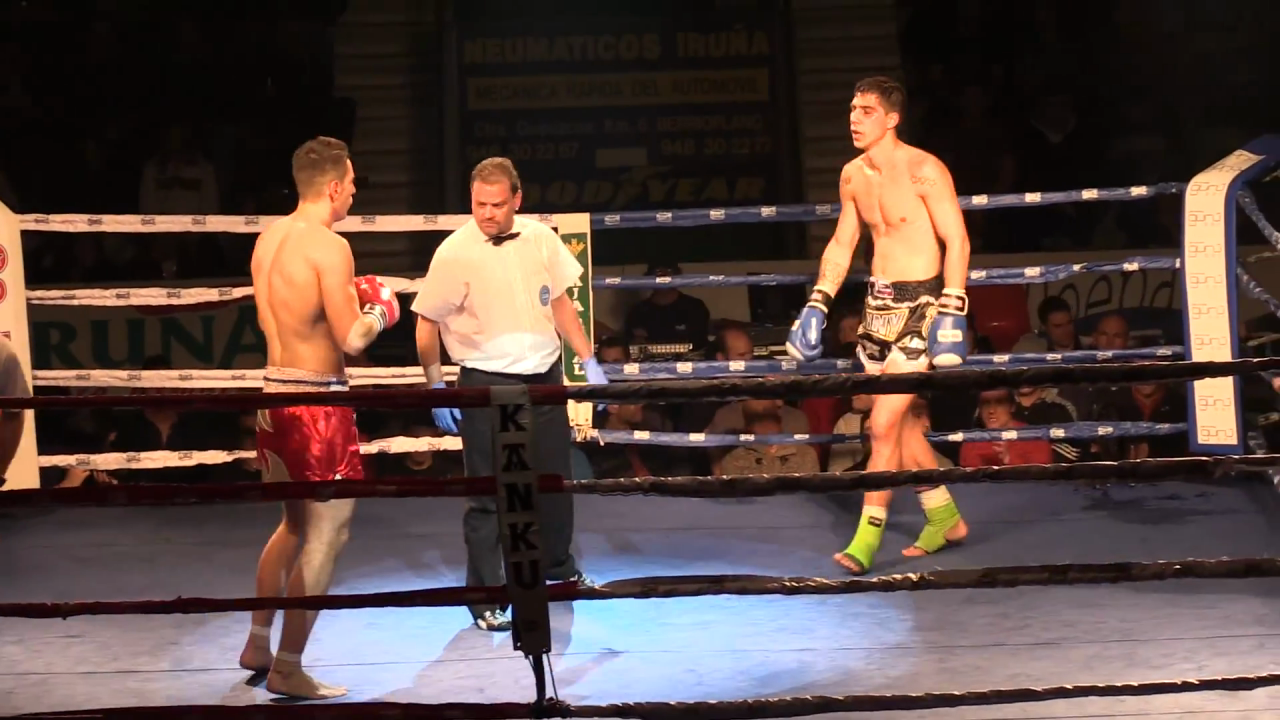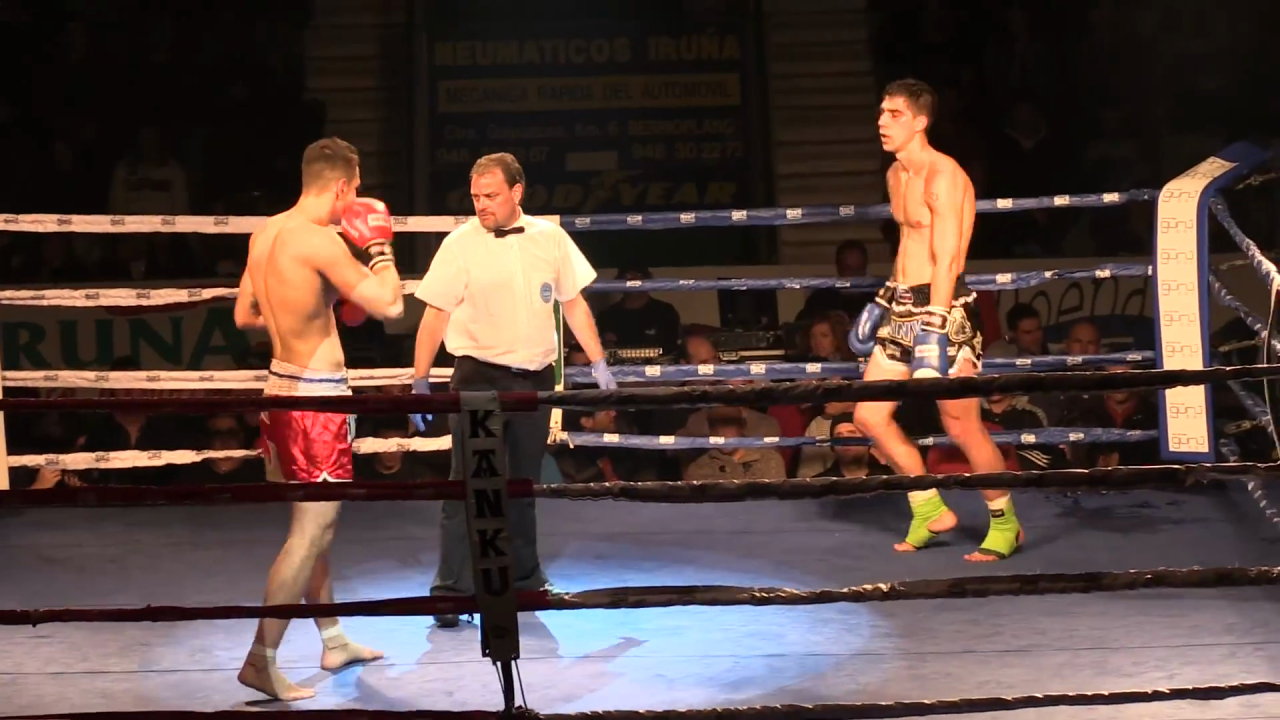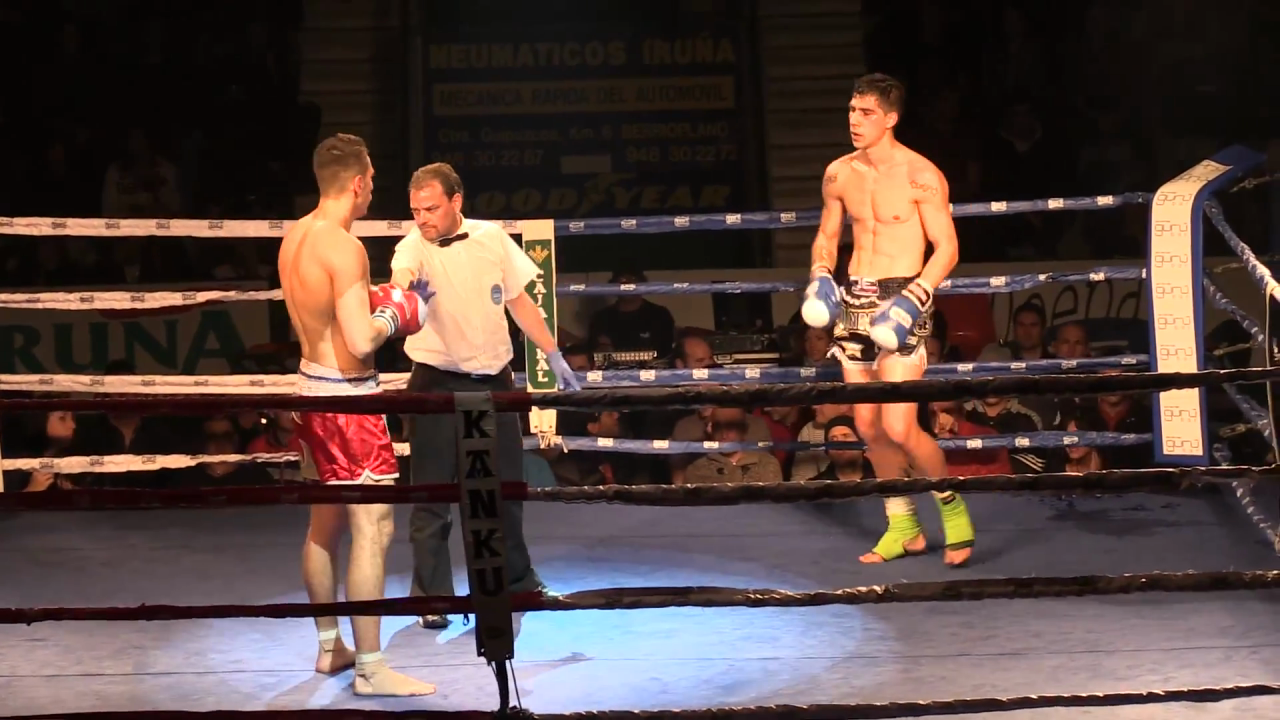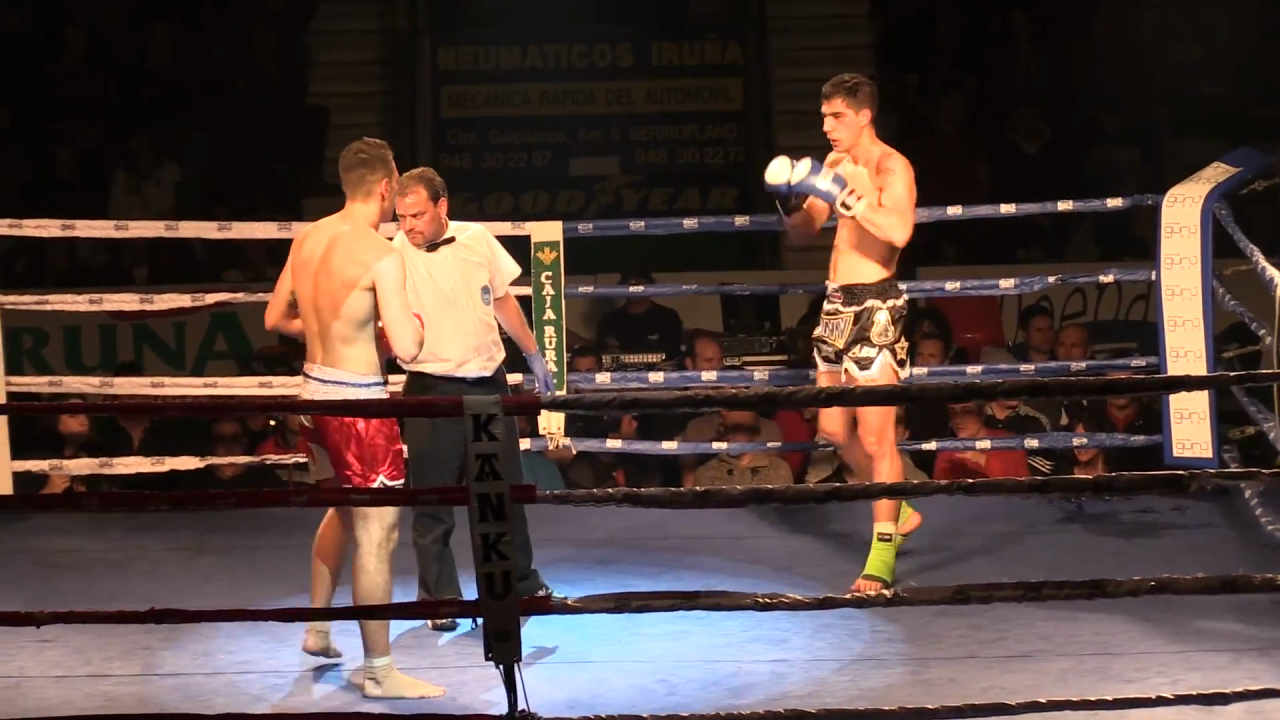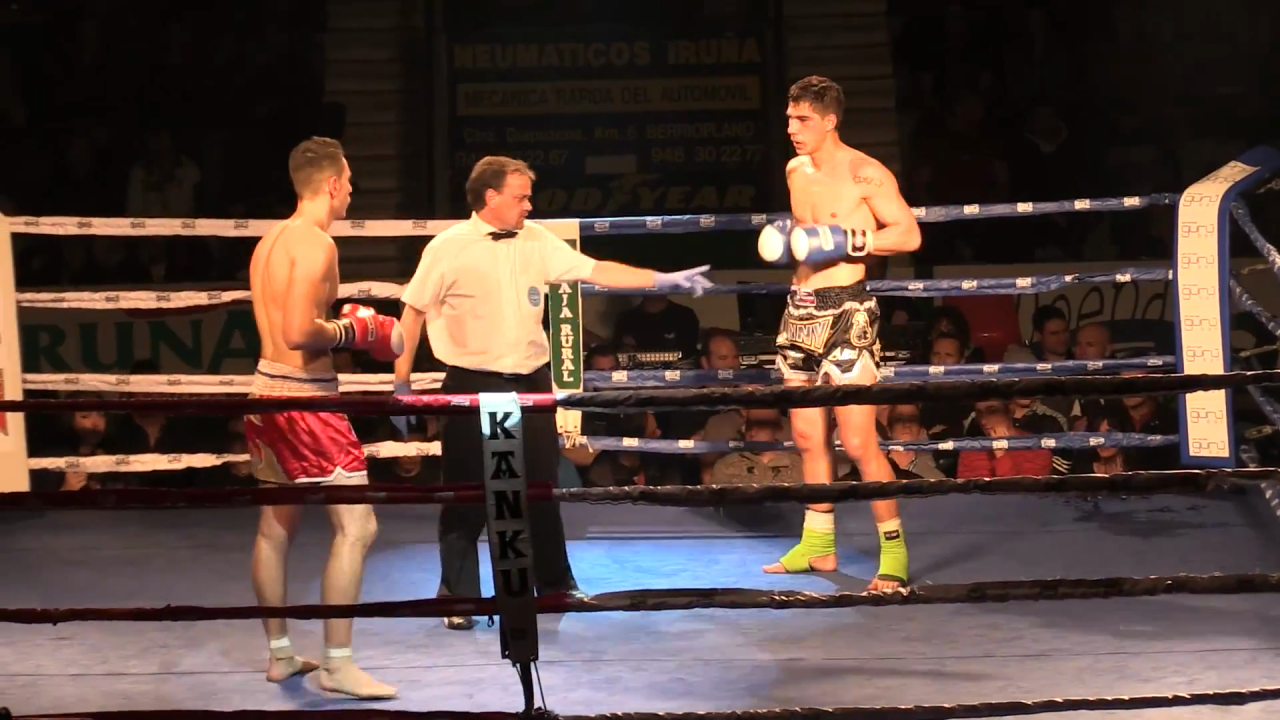
dt=0.5s
person 1, frame 1
left shoulder: (268, 239)
right shoulder: (329, 246)
right elbow: (350, 340)
right wrist: (380, 313)
left hip: (275, 396)
right hip: (317, 404)
left knee: (293, 524)
right knee: (326, 537)
left ankle: (258, 644)
right ankle: (287, 667)
person 1, frame 2
left shoulder: (266, 234)
right shoulder: (320, 241)
left elbow: (246, 316)
right elbow: (389, 304)
right wrist: (378, 248)
left hip: (284, 390)
right hip: (315, 399)
left knee: (317, 521)
right knee: (306, 538)
left ankle: (334, 641)
right ankle: (260, 659)
person 1, frame 3
left shoulder: (296, 236)
right shoulder: (343, 246)
right elbow: (359, 342)
left wrist: (368, 303)
right wrist: (394, 313)
left hip: (312, 390)
right hip: (346, 399)
left knee: (325, 524)
right knee: (372, 532)
left ankle: (330, 646)
right ankle: (370, 668)
person 1, frame 4
left shoulder: (308, 238)
right shoulder: (381, 253)
left elbow: (275, 320)
right elbow: (405, 349)
right wrist: (412, 325)
left hip: (315, 393)
right hip: (358, 404)
left knee: (340, 514)
right knee: (377, 539)
left ankle: (316, 627)
right ankle: (380, 672)
person 1, frame 5
left shoulder: (270, 241)
right shoulder: (316, 244)
right elbow: (298, 334)
left wrist: (338, 323)
right wrist: (350, 331)
left hip: (266, 393)
right hip: (305, 401)
left knee: (275, 530)
right knee: (357, 526)
left ankle: (279, 654)
right ankle: (338, 663)
person 2, frame 1
left shoulder: (924, 170)
right shoulder: (852, 174)
left elbow: (957, 241)
right elbow: (843, 243)
left wrist: (951, 315)
right wrist: (817, 304)
left hip: (919, 306)
right hip: (880, 304)
left knee: (883, 427)
right knee: (897, 426)
left ankle: (865, 540)
right ankle: (945, 519)
person 2, frame 2
left shoulder: (942, 176)
right shoulder: (897, 171)
left elbow: (950, 256)
left wrist: (937, 331)
right wrist: (884, 297)
left hip: (939, 313)
right hip: (900, 311)
left knee: (962, 428)
right knee: (869, 416)
left ankle: (1004, 524)
right ankle: (931, 509)
person 2, frame 3
left shoulder: (921, 175)
right shoulder: (839, 173)
left elbow: (947, 249)
right elbow: (827, 235)
left wrist: (912, 300)
right wrist: (821, 280)
left hip: (898, 305)
right hip: (855, 304)
left knee: (898, 428)
right knee: (869, 426)
left ankle: (953, 509)
right ankle: (904, 528)
person 2, frame 4
left shoulder: (892, 166)
right shoulder: (837, 163)
left elbow: (897, 231)
right elbow: (804, 230)
left wrist: (838, 188)
right wrist: (789, 201)
left hip: (874, 310)
right hip: (836, 306)
left knee: (876, 438)
right knee: (831, 424)
left ankle: (881, 556)
right ankle: (895, 508)
person 2, frame 5
left shoulder: (866, 172)
right shoulder: (797, 170)
left elbow: (909, 235)
left wrist: (845, 240)
right wrist: (786, 236)
left hip: (844, 313)
right hip: (800, 311)
left knee: (859, 443)
right knee: (807, 437)
left ankle: (894, 552)
right ankle: (818, 543)
person 3, frame 1
left shoulder: (541, 238)
right shoulder: (456, 252)
left elbow: (561, 303)
right elbow: (427, 323)
left wrist: (590, 360)
right wrist: (436, 386)
left hip: (544, 378)
right hip: (487, 385)
left knee: (555, 480)
right knee: (489, 494)
left ankle: (559, 566)
person 3, frame 2
left shoulder: (550, 237)
right shoulder: (460, 244)
left elbow: (574, 304)
right elbow: (434, 314)
left wrist: (599, 364)
right wrist: (420, 379)
left hip: (535, 378)
right hip: (479, 376)
left knee: (523, 483)
right knee: (468, 483)
left ankle: (525, 577)
right ankle: (450, 589)
person 3, frame 3
left shoulder: (493, 238)
right shoulder: (412, 251)
left elbow: (519, 301)
right elbow: (401, 293)
left wrist: (554, 356)
left hip: (495, 381)
right hip: (437, 384)
left knee: (505, 485)
left ankle: (516, 580)
right ankle: (431, 594)
person 3, frame 4
left shoulder: (479, 239)
right shoulder: (396, 259)
left elbow: (504, 302)
left wrist: (534, 356)
left hip: (490, 383)
right hip: (433, 391)
left knee: (507, 486)
right knee: (435, 500)
left ankle: (521, 581)
right ankle: (439, 596)
person 3, frame 5
left shoulder: (538, 240)
right shoulder: (447, 248)
left elbow: (596, 271)
right elbow: (415, 314)
left wrist: (665, 279)
right wrist: (402, 384)
left hip: (531, 382)
right hip: (471, 386)
left knee: (541, 487)
left ankle: (555, 584)
right ankle: (458, 595)
